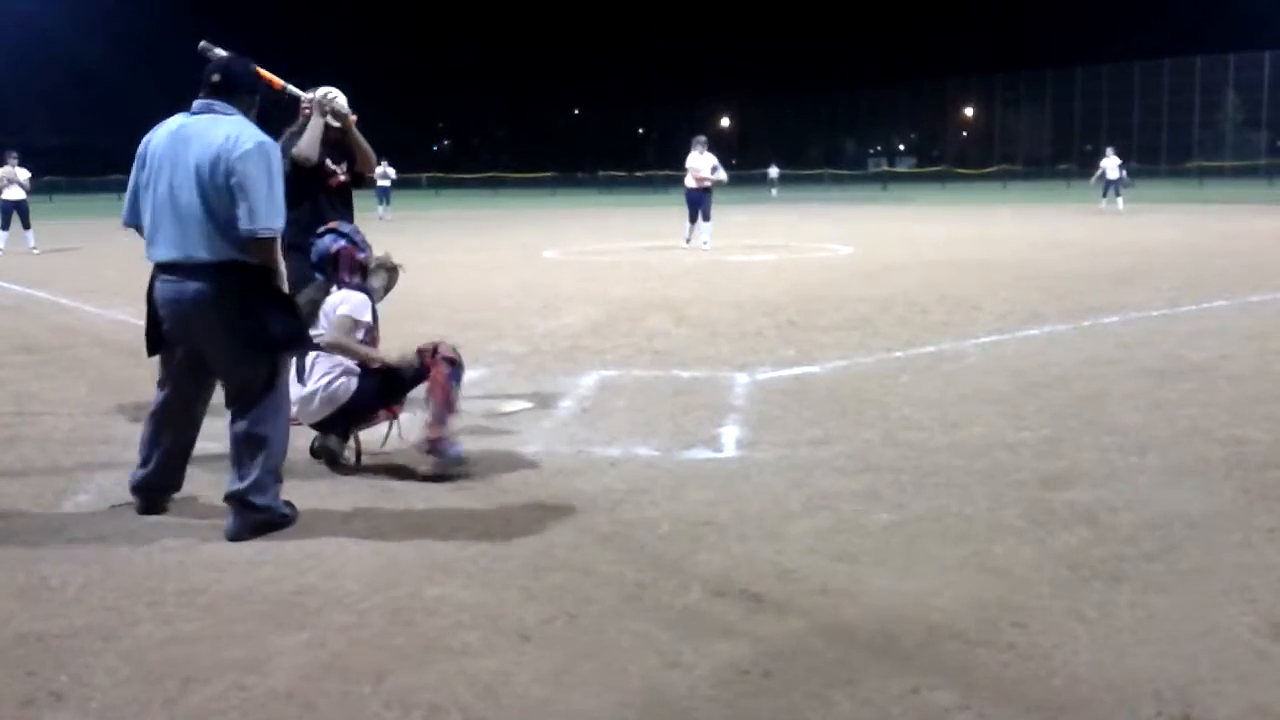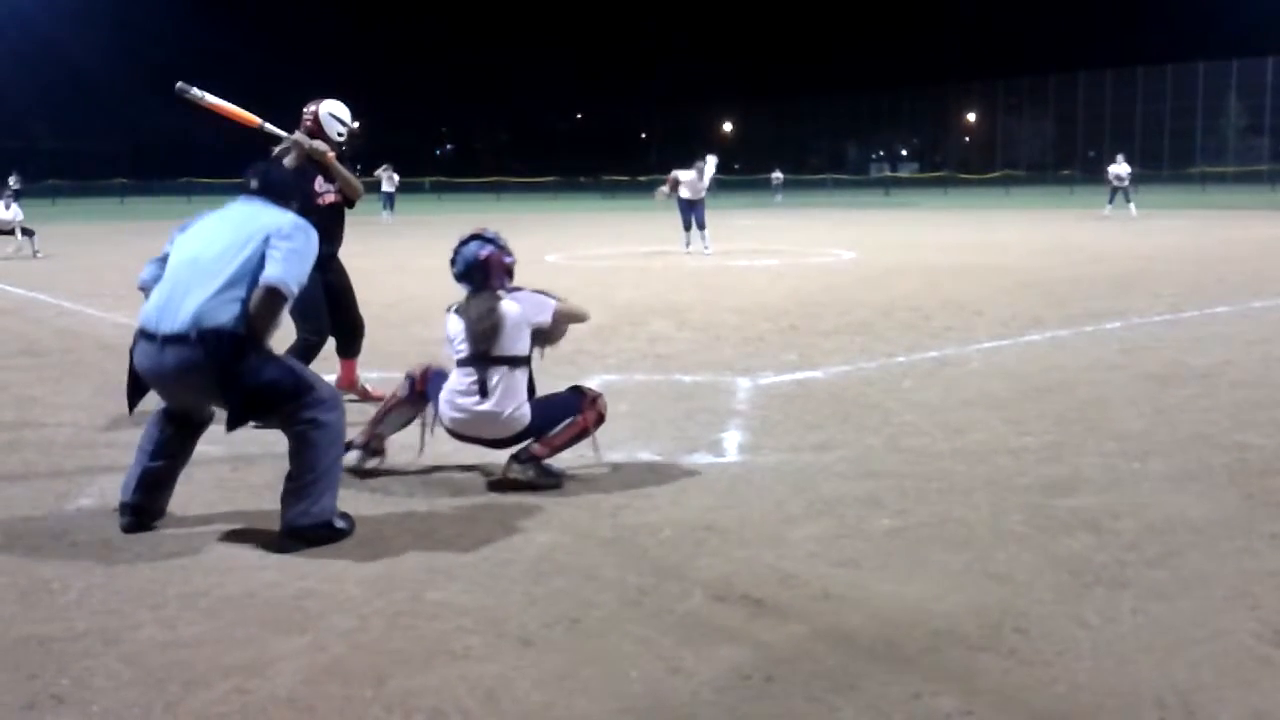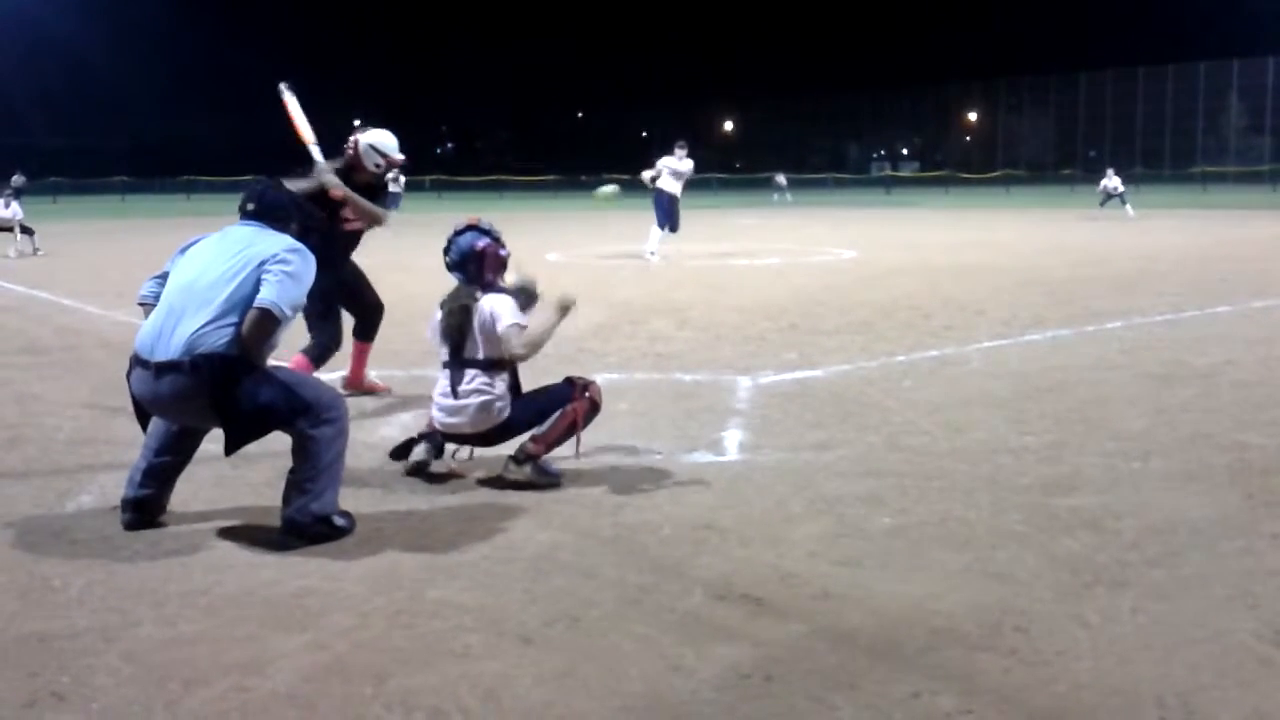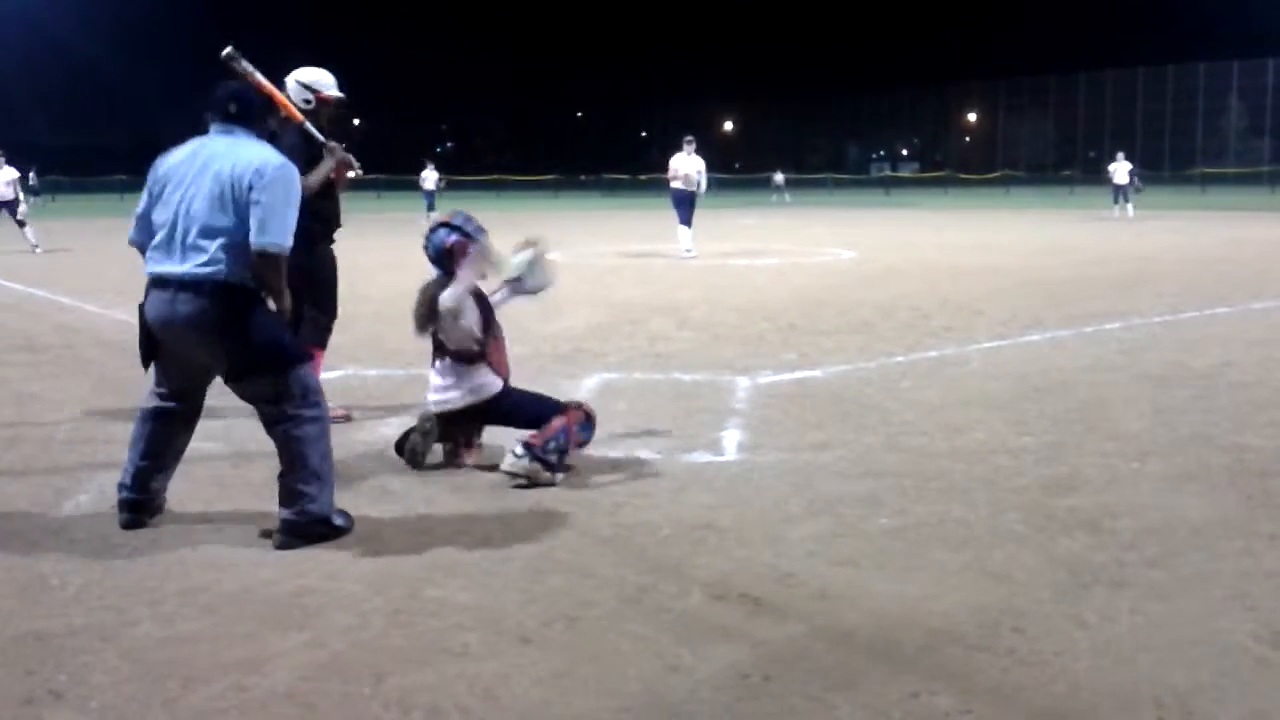
dt=1s
person 1, frame 1
left shoulder: (158, 135)
right shoulder: (251, 143)
left elbow: (134, 219)
right elbow: (257, 237)
right wrist: (275, 283)
left hip: (168, 285)
right hip: (226, 288)
left knee: (177, 392)
right knee: (259, 396)
left ankle: (151, 487)
right ankle: (253, 505)
person 1, frame 2
left shoulder: (203, 221)
right shoulder: (293, 226)
left elbow: (149, 279)
right elbow: (273, 292)
right wrist: (251, 347)
left hip: (147, 352)
right hip: (206, 350)
left knee: (183, 409)
right knee: (321, 408)
left ankle: (138, 507)
right ankle: (309, 521)
person 1, frame 3
left shoulder: (201, 242)
right shoulder: (291, 251)
left elbow: (150, 296)
right elbow: (265, 315)
right wrist: (250, 369)
left hip: (144, 378)
right hip: (203, 379)
left knee: (185, 401)
right knee: (325, 408)
left ankle: (141, 502)
right ankle: (309, 518)
person 1, frame 4
left shoulder: (172, 159)
right shoulder: (270, 164)
left elbow: (142, 237)
right elbow: (268, 252)
right wrist: (281, 299)
left hip: (160, 302)
right hip: (224, 306)
left knee: (168, 402)
right knee: (297, 403)
left ankle: (136, 501)
right ankle: (308, 517)
person 2, frame 1
left shoulder: (340, 146)
right shoulder: (294, 141)
left elbow: (369, 166)
right elbow: (306, 157)
left wrist: (347, 125)
right wrist: (317, 114)
right hip: (306, 245)
person 2, frame 2
left shoulder: (333, 161)
left elbow: (356, 193)
left wrist: (329, 161)
left hip: (327, 259)
left knee: (351, 324)
right knee: (315, 332)
left ankle: (349, 381)
person 2, frame 3
left shoulder: (374, 186)
right shoulder: (329, 177)
left elbow: (379, 219)
left wrist: (345, 194)
right wrist: (313, 185)
left hip: (338, 262)
left knee: (371, 310)
right knee: (326, 340)
left ankle: (356, 378)
person 2, frame 4
left shoulder: (304, 136)
right shoulder: (294, 139)
left elbow: (331, 186)
right elbow: (300, 190)
left wrist: (341, 167)
right wrist: (329, 162)
left hip: (294, 238)
right hip: (308, 239)
left knee: (299, 311)
right knee: (321, 314)
person 3, frame 1
right shoulder: (354, 297)
right elbow: (333, 340)
right wrist: (386, 358)
left hip: (311, 409)
right hip: (338, 396)
left knee: (390, 398)
right knee: (444, 355)
left ankle: (333, 438)
right ankle: (436, 440)
person 3, frame 2
left shoulder: (454, 314)
right shoulder: (523, 301)
right elbow: (581, 315)
left hip: (455, 420)
right hip: (506, 425)
left knee: (423, 376)
right knee: (593, 403)
left ankle: (367, 444)
right ankle: (526, 462)
person 3, frame 3
left shoulder: (447, 305)
right shoulder: (497, 302)
right elbow: (521, 350)
right wrist: (557, 315)
left hip: (446, 421)
right hip: (487, 422)
right knee: (587, 393)
left ankle: (430, 442)
right ankle: (525, 460)
person 3, frame 4
left shoulder: (433, 293)
right shoulder: (453, 296)
left hip: (444, 401)
right hip: (484, 396)
right knee: (580, 420)
left ankle: (438, 429)
right ankle: (527, 453)
